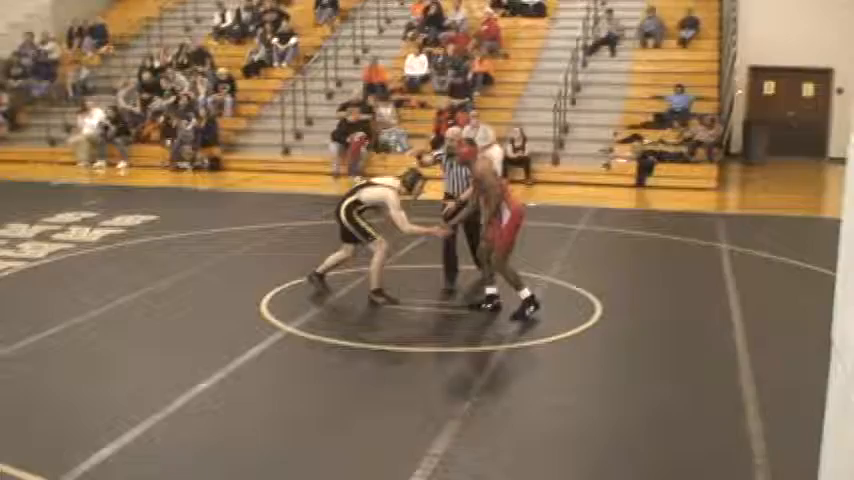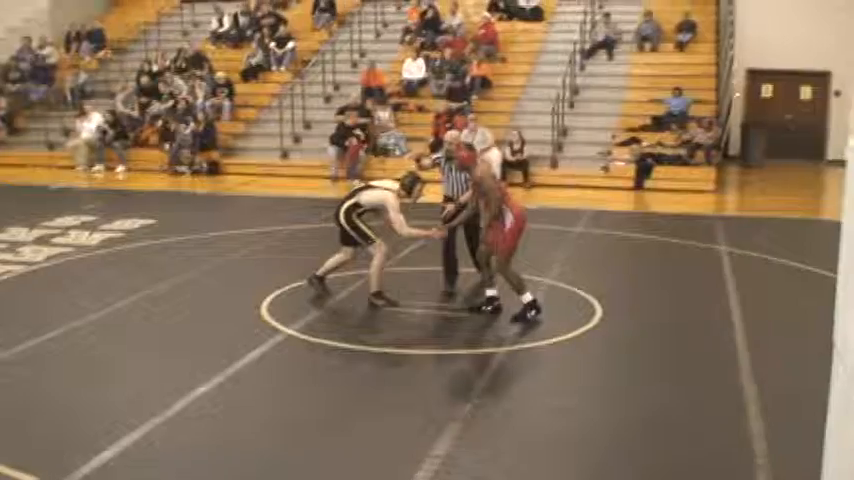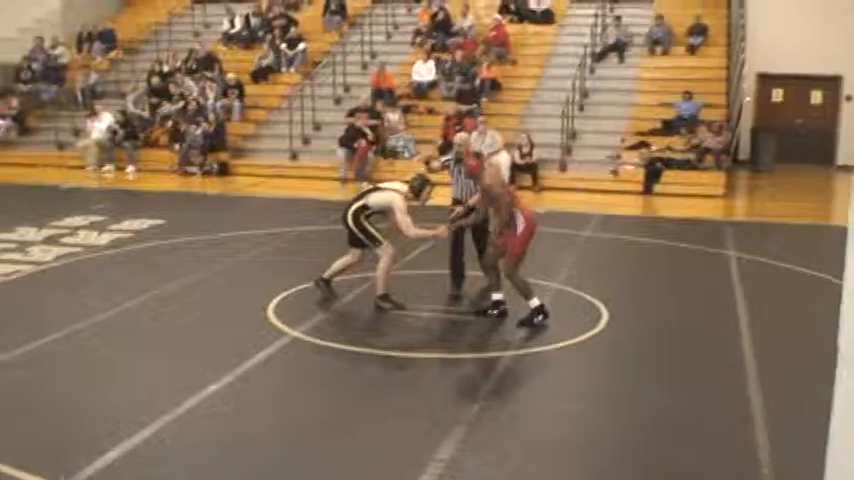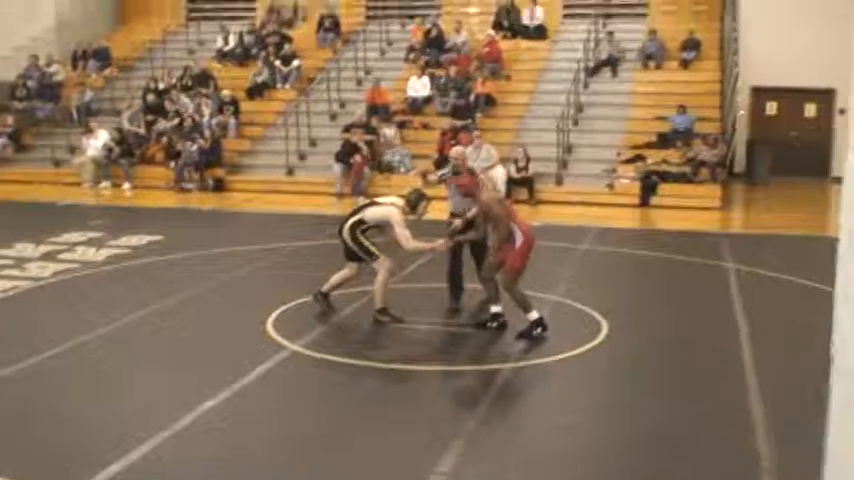
dt=0.1s
person 1, frame 1
left shoulder: (481, 169)
right shoulder: (476, 172)
left elbow: (495, 197)
right elbow: (472, 205)
left wrist: (485, 225)
right wrist: (452, 223)
left hip: (508, 215)
right hip: (499, 215)
left knee: (499, 263)
right knee: (483, 255)
left ankle: (530, 302)
right ankle: (492, 298)
person 1, frame 2
left shoulder: (481, 174)
right shoulder: (476, 176)
left elbow: (496, 200)
right elbow: (471, 208)
left wrist: (485, 228)
right wrist: (451, 225)
left hip: (510, 218)
right hip: (499, 219)
left knee: (502, 266)
right knee: (482, 257)
left ankle: (531, 306)
right ankle: (492, 300)
person 1, frame 3
left shoulder: (489, 181)
right shoulder: (485, 183)
left elbow: (506, 208)
right elbow: (479, 214)
left wrist: (495, 237)
right wrist: (458, 223)
left hip: (521, 224)
right hip: (510, 224)
left knee: (510, 271)
right knee: (488, 262)
left ankle: (539, 311)
right ankle: (498, 305)
person 1, frame 4
left shoulder: (486, 199)
right shoulder: (482, 202)
left elbow: (504, 225)
right elbow: (480, 232)
left wrist: (494, 252)
right wrist: (457, 239)
left hip: (519, 238)
right hip: (509, 238)
left knee: (508, 285)
right knee: (486, 274)
left ankle: (538, 323)
right ankle: (497, 317)
person 2, frame 1
right shoulder: (442, 153)
right elbow: (427, 162)
left wrist: (458, 202)
right wrist: (420, 158)
right hip: (449, 200)
left knee: (475, 240)
right knee: (448, 241)
right ankle: (450, 281)
person 2, frame 2
right shoulder: (441, 156)
right elbow: (426, 165)
left wrist: (457, 204)
right wrist: (418, 161)
right hip: (449, 203)
left knee: (474, 243)
right knee: (447, 244)
right ankle: (449, 284)
person 2, frame 3
right shoulder: (450, 159)
right elbow: (435, 167)
left wrist: (465, 207)
right wrist: (428, 163)
left hip: (476, 207)
right hip: (457, 206)
left knee: (483, 246)
right knee: (455, 247)
right ankle: (456, 287)
person 2, frame 4
right shoulder: (447, 172)
right elbow: (432, 180)
left wrist: (463, 220)
right wrist: (425, 177)
left hip: (474, 221)
right hip: (455, 219)
left knee: (481, 259)
right knee: (454, 261)
right ankle: (454, 300)
person 3, frame 1
left shoulder: (396, 183)
right shoulder: (392, 195)
right elbow: (405, 227)
right wrist: (432, 231)
left hip: (347, 209)
right hip: (348, 211)
left knee: (348, 251)
right knee: (381, 247)
left ankle: (317, 275)
right ankle: (375, 294)
person 3, frame 2
left shoulder: (394, 186)
right shoulder: (391, 198)
right elbow: (403, 231)
right wrist: (430, 234)
left hip: (346, 212)
right hip: (348, 214)
left knee: (347, 254)
right knee: (380, 250)
left ankle: (317, 278)
right ankle: (375, 296)
person 3, frame 3
left shoulder: (403, 188)
right shoulder: (399, 200)
right elbow: (409, 232)
right wrist: (436, 233)
left hip: (355, 214)
right hip: (356, 216)
left knee: (355, 256)
right knee: (387, 252)
left ankle: (324, 280)
right ankle: (381, 299)
person 3, frame 4
left shoulder: (400, 203)
right shoulder: (396, 214)
right elbow: (409, 245)
right wrist: (434, 246)
left hip: (351, 228)
right hip: (352, 230)
left knee: (352, 270)
right knee: (385, 266)
left ankle: (322, 294)
right ankle: (380, 312)
